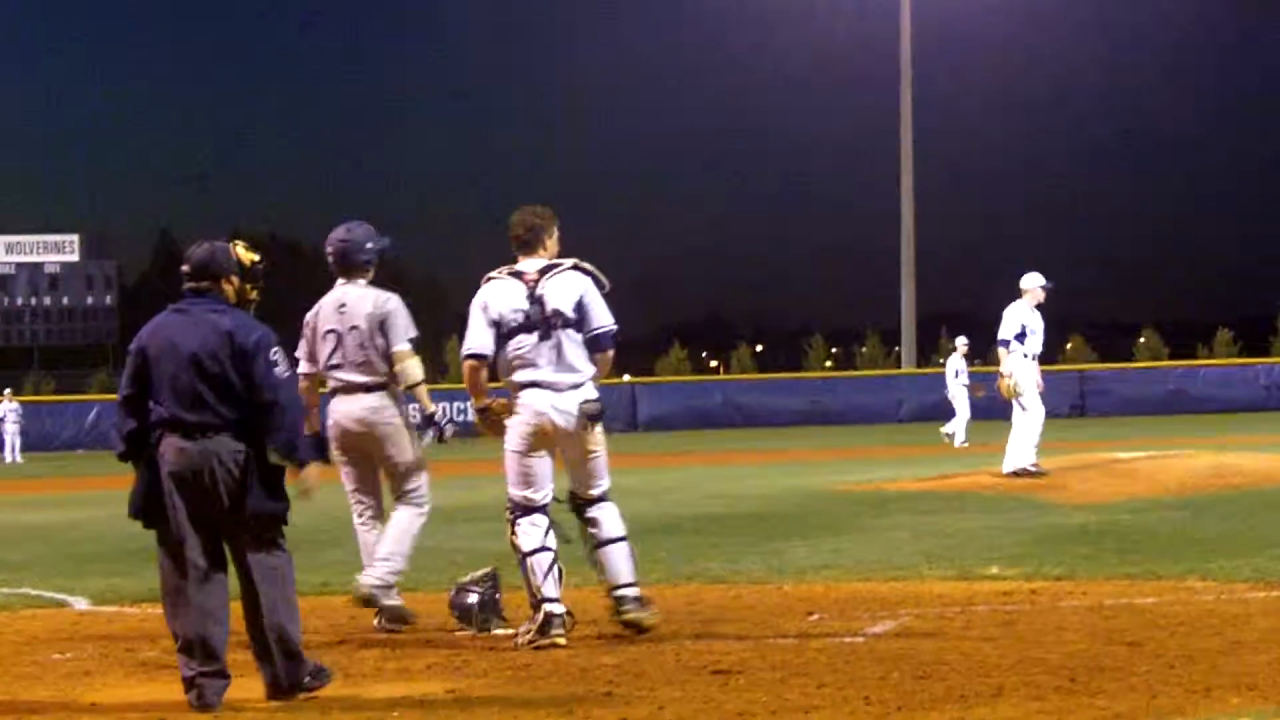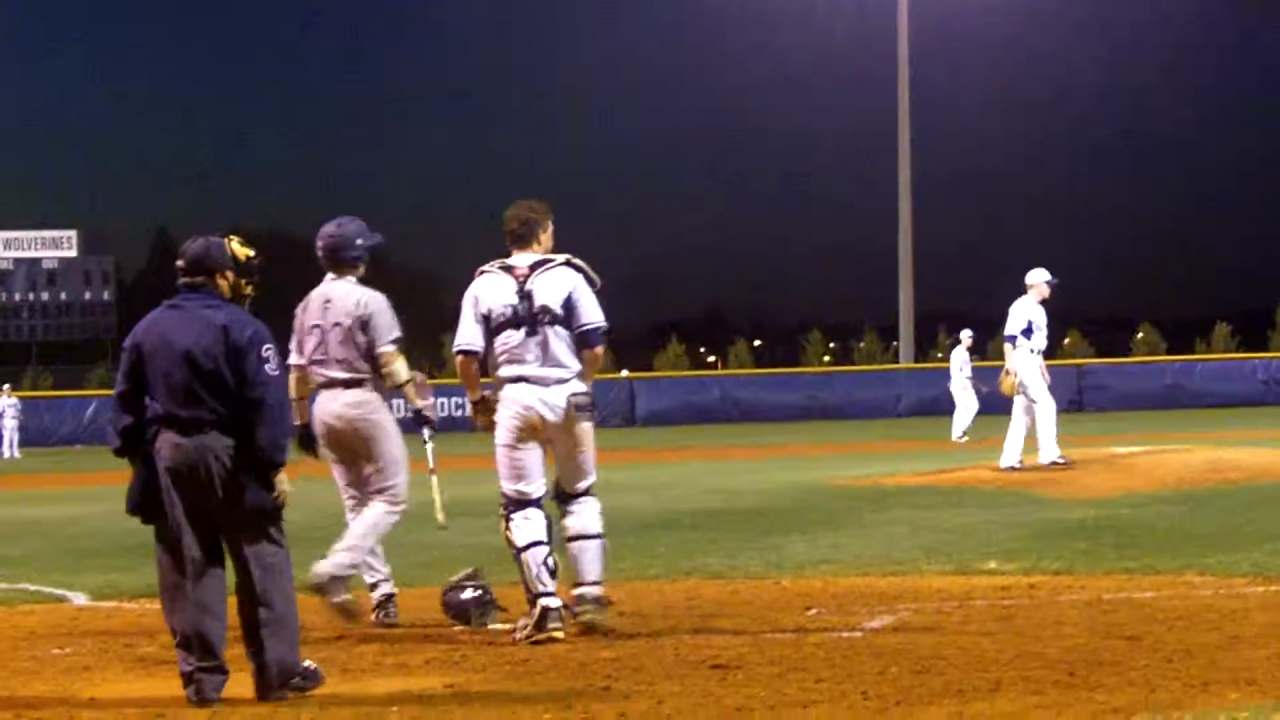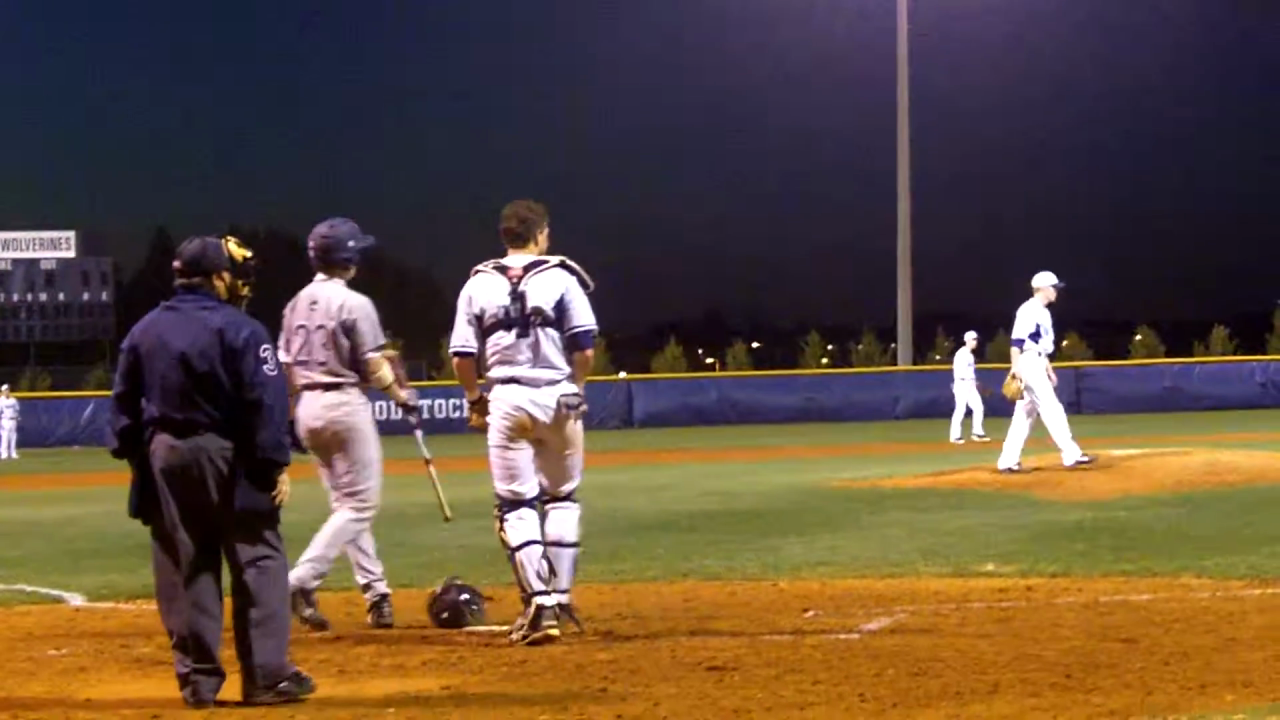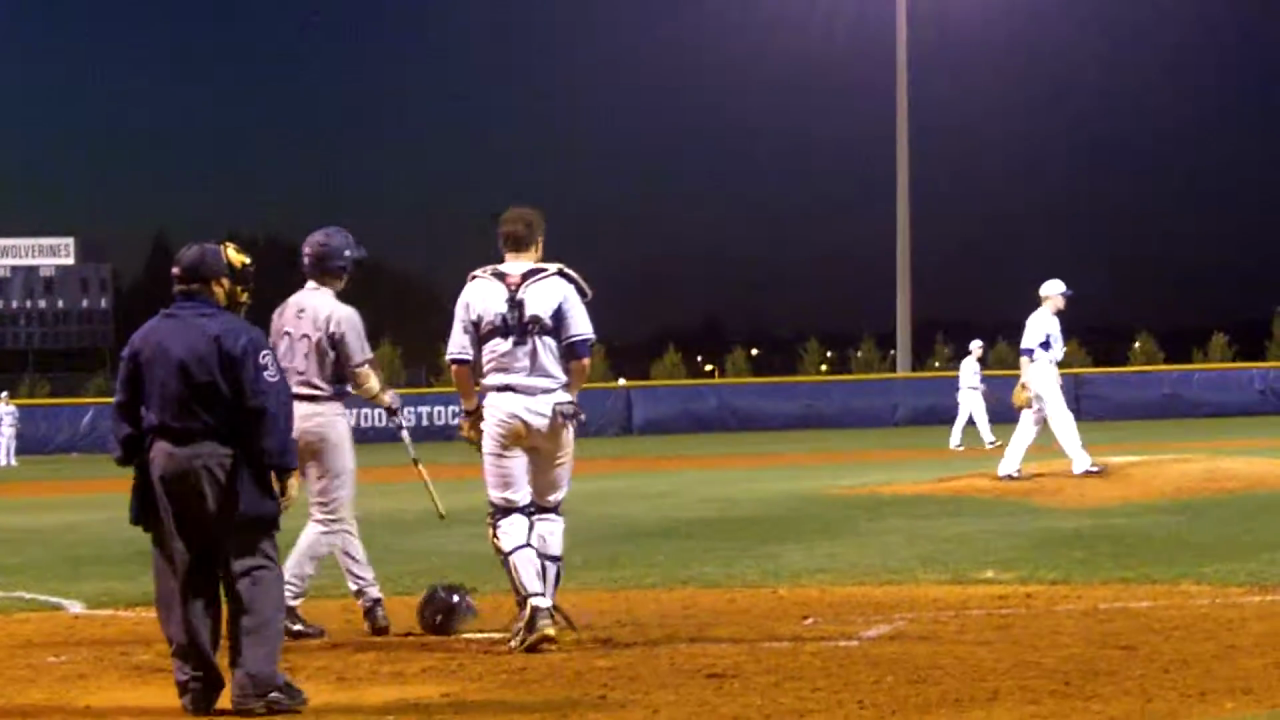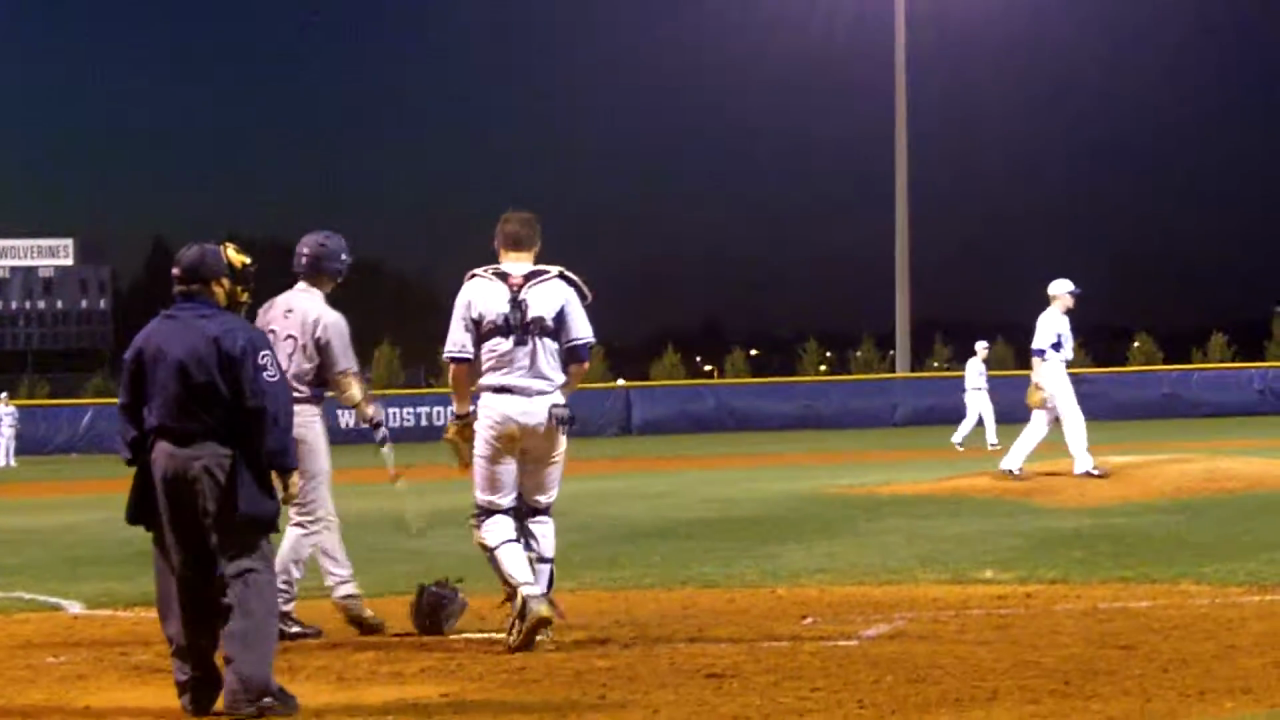
dt=0.1s
person 1, frame 1
left shoulder: (151, 333)
right shoulder: (248, 333)
left elbow: (131, 404)
right elbow: (278, 404)
left wrist: (139, 457)
right wrist: (298, 460)
left hip: (171, 459)
right hip: (232, 456)
left knee: (189, 572)
right knee: (264, 564)
left ankle: (204, 681)
right ankle: (288, 671)
person 1, frame 2
left shoulder: (146, 328)
right shoulder: (241, 328)
left elbow: (126, 400)
right elbow: (266, 401)
left wrist: (135, 453)
right wrist: (275, 462)
left hip: (167, 454)
right hip: (228, 453)
left knee: (186, 568)
right knee: (261, 559)
left ankle: (202, 676)
right ankle: (278, 669)
person 1, frame 3
left shoulder: (144, 329)
right shoulder: (240, 329)
left elbow: (124, 401)
right elbow: (266, 402)
left wrist: (134, 454)
right wrist: (278, 463)
left hip: (165, 456)
right hip: (226, 455)
left knee: (183, 570)
right knee: (258, 560)
left ankle: (197, 678)
right ankle: (266, 672)
person 1, frame 4
left shoulder: (145, 336)
right shoulder: (238, 336)
left elbow: (126, 408)
right elbow: (267, 408)
left wrist: (138, 460)
right wrist: (284, 468)
left hip: (164, 463)
right hip: (225, 463)
left knee: (182, 578)
right knee: (252, 570)
right ankle: (257, 682)
person 1, frame 5
left shoulder: (148, 336)
right shoulder: (240, 335)
left elbow: (130, 408)
right elbow: (268, 407)
left wrist: (144, 459)
right wrist: (284, 465)
left hip: (166, 463)
right hip: (226, 464)
left knee: (183, 579)
right knee: (244, 575)
person 2, frame 1
left shoulder: (491, 292)
right shoulder: (577, 280)
left elbow: (475, 362)
right elbow: (606, 349)
left wrist: (482, 404)
left hip: (527, 407)
right hip: (580, 404)
left knee: (528, 513)
right knee: (596, 502)
left ankle: (549, 616)
right ankle: (625, 596)
person 2, frame 2
left shoulder: (482, 285)
right shoulder: (568, 275)
left elbow: (466, 358)
right elbow: (594, 347)
left wrist: (477, 398)
left hip: (515, 400)
right hip: (567, 397)
left knee: (524, 505)
right knee: (579, 495)
left ankle: (546, 607)
right ankle: (588, 594)
person 2, frame 3
left shoulder: (478, 284)
right shoulder: (562, 277)
left elbow: (462, 358)
right elbow: (584, 350)
left wrist: (474, 399)
left hip: (507, 401)
right hip: (558, 399)
left knee: (516, 506)
right knee: (561, 499)
left ankle: (540, 606)
right ankle: (558, 598)
person 2, frame 4
left shoulder: (476, 290)
right shoulder: (560, 285)
left elbow: (460, 365)
right elbow: (581, 359)
left wrist: (469, 407)
left hip: (501, 408)
right hip: (553, 407)
left knee: (509, 513)
right knee: (548, 509)
left ankle: (536, 607)
right ankle: (543, 605)
person 2, frame 5
left shoulder: (475, 289)
right shoulder: (561, 287)
left elbow: (459, 363)
right elbow: (580, 360)
left wrist: (460, 412)
left hip: (497, 408)
right hip: (548, 409)
left knee: (493, 512)
right knee: (537, 511)
left ankle: (525, 596)
right ankle: (535, 614)
person 3, frame 1
left shoulder: (318, 311)
right shoulder: (384, 302)
left elbow: (307, 376)
right elbow: (404, 360)
left wrist: (313, 429)
right wrist: (427, 407)
left hip: (338, 410)
right hip: (378, 405)
left knee: (366, 510)
right knee: (413, 498)
left ankle: (387, 603)
right ankle: (377, 581)
person 3, frame 2
left shoulder: (308, 304)
right shoulder: (369, 299)
left elbow: (297, 369)
right elbow: (389, 360)
left wrist: (301, 422)
right wrist: (417, 403)
left hip: (324, 406)
right hip: (363, 402)
left knee: (358, 503)
right knee: (390, 497)
left ankle: (382, 595)
right ankle: (333, 569)
person 3, frame 3
left shoulder: (297, 303)
right shoulder: (354, 303)
left elbow: (285, 365)
right elbow: (373, 366)
left wrist: (288, 420)
right wrist: (404, 397)
left hip: (306, 408)
right hip: (345, 404)
left knee: (352, 502)
right knee: (358, 505)
left ankle: (377, 596)
right ankle: (300, 583)
person 3, frame 4
left shoulder: (285, 309)
right shoulder: (341, 314)
right elbow: (361, 377)
right wrist: (387, 400)
left hip: (289, 414)
right hip: (324, 416)
left knee: (332, 513)
right knee: (330, 517)
left ankle: (369, 598)
right ankle: (284, 603)
person 3, frame 5
left shoulder: (271, 307)
right shoulder: (328, 319)
right elbow: (344, 383)
right wrist: (369, 415)
right hip: (301, 417)
left knee: (318, 512)
right knee: (308, 518)
left ankle: (346, 595)
right ankle: (278, 611)
person 4, frame 1
left shoulder: (1036, 315)
right shoulder: (1015, 310)
right elbow: (1003, 341)
left wrist: (1037, 374)
right wrist: (1005, 365)
left hip: (1028, 368)
right hip: (1016, 366)
left knee: (1022, 416)
right knee: (1035, 411)
left ankle: (1012, 465)
right ankle: (1024, 460)
person 4, frame 2
left shoulder: (1039, 309)
right shoulder: (1022, 306)
right elbow: (1009, 336)
left wrist: (1043, 368)
right wrist: (1010, 362)
left hip: (1032, 363)
right hip: (1022, 362)
left knee: (1023, 412)
right knee: (1046, 405)
left ankle: (1010, 459)
right ankle: (1050, 454)
person 4, frame 3
left shoulder: (1044, 312)
right shoulder: (1028, 310)
right elbow: (1016, 340)
left wrist: (1049, 370)
right wrist: (1015, 366)
left hip: (1037, 366)
right hip: (1028, 364)
left knee: (1024, 415)
right knee: (1052, 409)
left ankle: (1008, 461)
right ankle: (1072, 455)
person 4, frame 4
left shoulder: (1052, 320)
right shoulder: (1038, 319)
right elbow: (1026, 350)
left wrist: (1057, 378)
right wrist: (1025, 376)
left hip: (1046, 375)
right hip: (1038, 374)
left knee: (1029, 423)
right knee: (1061, 417)
left ankle: (1008, 468)
right ankle: (1081, 463)
person 4, frame 5
left shoulder: (1061, 319)
right shoulder: (1049, 318)
right elbow: (1038, 350)
left wrist: (1060, 377)
right wrist: (1037, 376)
left hip: (1056, 373)
right hip: (1050, 374)
left knee: (1041, 422)
right knee: (1073, 417)
left ankle: (1011, 462)
right ankle: (1083, 465)
